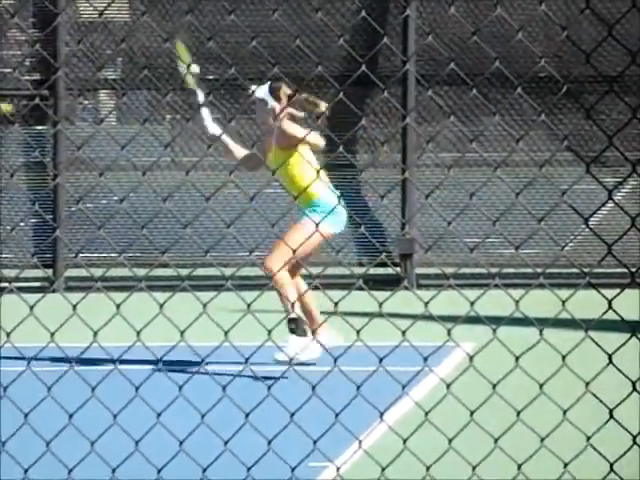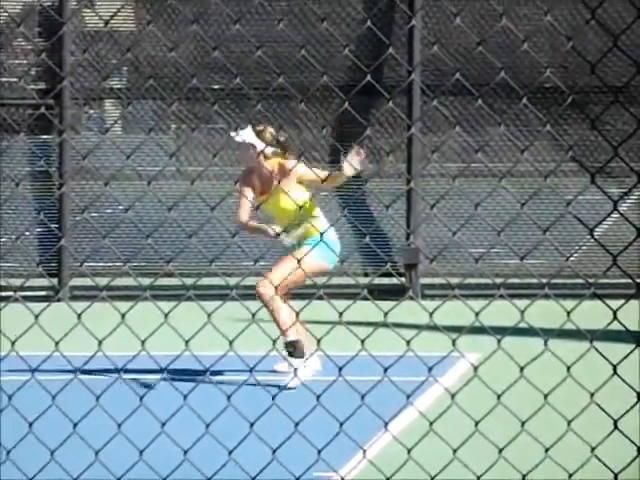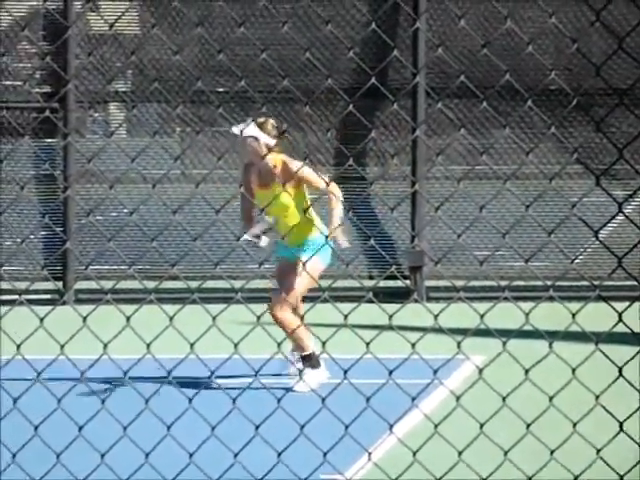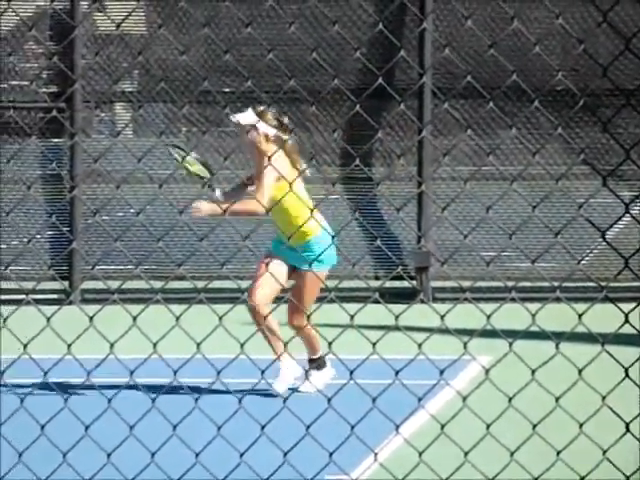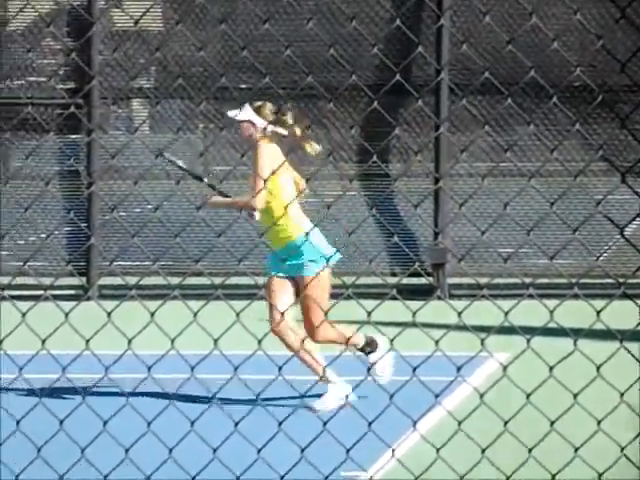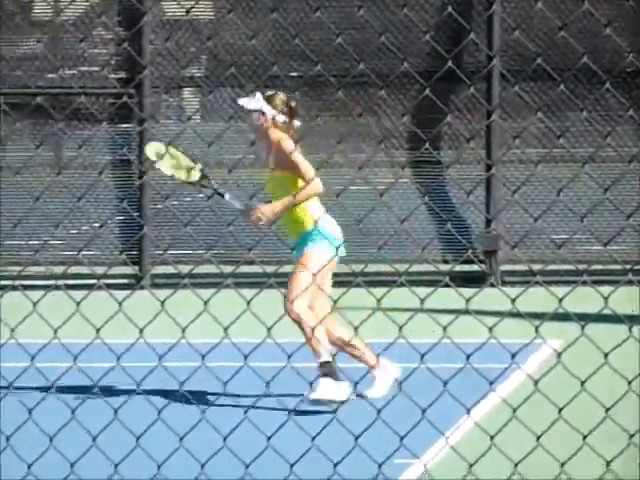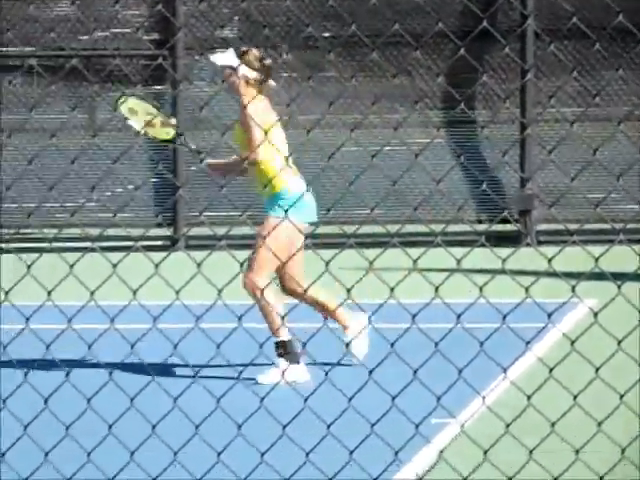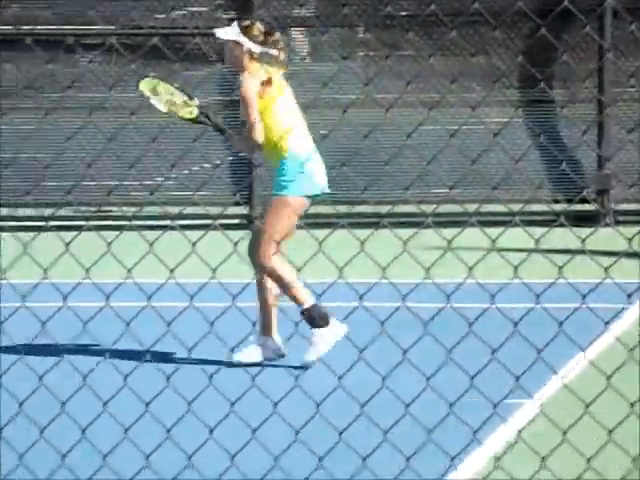
dt=0.2s
person 1, frame 1
left shoulder: (285, 127)
right shoulder: (275, 135)
left elbow: (318, 141)
right elbow: (248, 161)
left wrist: (287, 125)
right wrist: (222, 136)
left hip: (324, 210)
right hip: (318, 211)
left knee: (274, 265)
right knee: (288, 275)
left ankle: (300, 334)
right ankle: (317, 334)
person 1, frame 2
left shoulder: (288, 169)
right shoulder: (248, 179)
left elbow: (329, 179)
right elbow: (242, 219)
left wrist: (345, 171)
right wrist: (269, 230)
left hip: (321, 244)
right hip: (300, 244)
left knee: (264, 289)
right knee: (275, 298)
left ankle: (302, 357)
right ankle: (302, 353)
person 1, frame 3
left shoulder: (290, 167)
right shoulder: (249, 170)
left elbow: (333, 191)
right elbow: (247, 208)
left wrist: (336, 227)
right wrist: (252, 226)
left hip: (313, 244)
right hip: (288, 243)
left knee: (280, 310)
right knee: (281, 307)
left ankle: (316, 368)
right ankle: (305, 350)
person 1, frame 4
left shoulder: (273, 158)
right shoulder: (265, 154)
left elbow: (260, 206)
right elbow: (258, 189)
left wrist: (216, 209)
right wrist: (226, 196)
left hip: (313, 243)
right hip: (286, 241)
left knee: (297, 317)
right knee: (257, 302)
left ankle: (319, 366)
right ankle: (289, 366)
person 1, frame 5
left shoulder: (265, 150)
right shoulder: (272, 153)
left elbow: (255, 202)
right elbow: (300, 186)
left wrist: (220, 202)
right wrist: (262, 208)
left hip: (304, 247)
right hip: (281, 253)
left knee: (317, 330)
right knee: (278, 326)
left ankle: (373, 346)
right ankle: (334, 384)
person 1, frame 6
left shoulder: (283, 145)
right shoulder: (268, 147)
left elbow: (315, 185)
left wrist: (276, 207)
right wrist: (261, 210)
left hip: (319, 234)
right hip: (307, 239)
left knee: (296, 303)
right knee: (320, 319)
left ankle: (331, 377)
right ankle: (381, 367)
person 1, frame 7
left shoulder: (250, 104)
right shoulder: (256, 103)
left elbow: (256, 155)
left wrist: (224, 166)
right wrist: (235, 166)
left hip: (288, 198)
right hip: (284, 199)
left knee: (255, 278)
right knee: (291, 282)
left ankle: (290, 360)
right ankle: (350, 321)
person 1, frame 8
left shoulder: (249, 79)
right shoulder: (268, 75)
left elbow: (256, 138)
left wrist: (240, 142)
right wrist: (256, 141)
left hip: (296, 170)
right hip: (299, 169)
left knee: (266, 256)
right knee: (259, 251)
left ankle: (322, 322)
right ankle: (269, 342)
